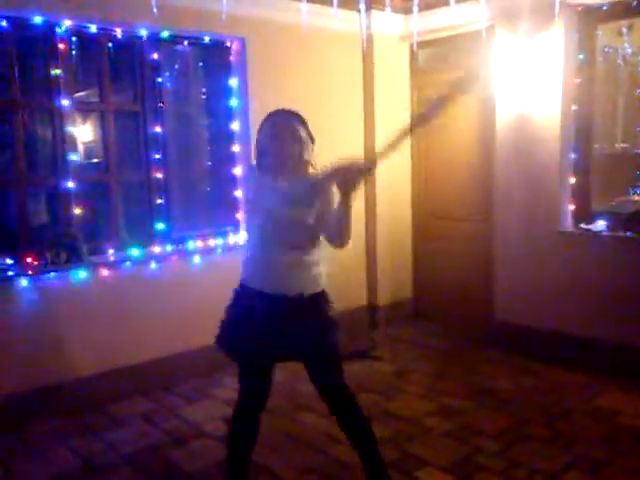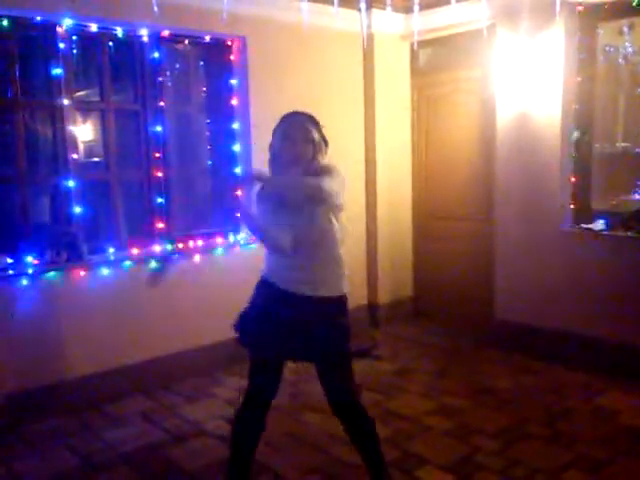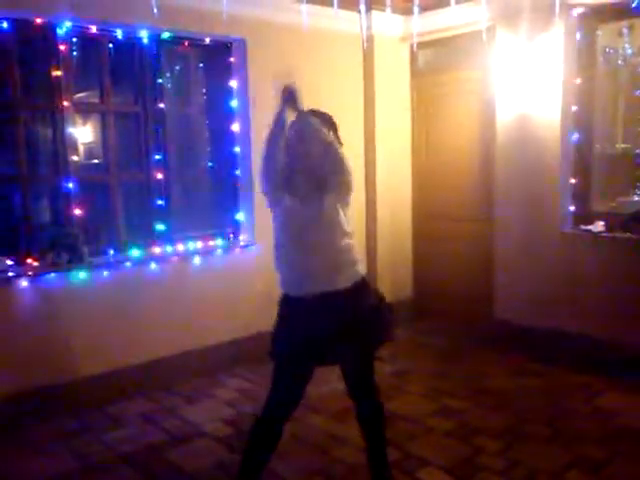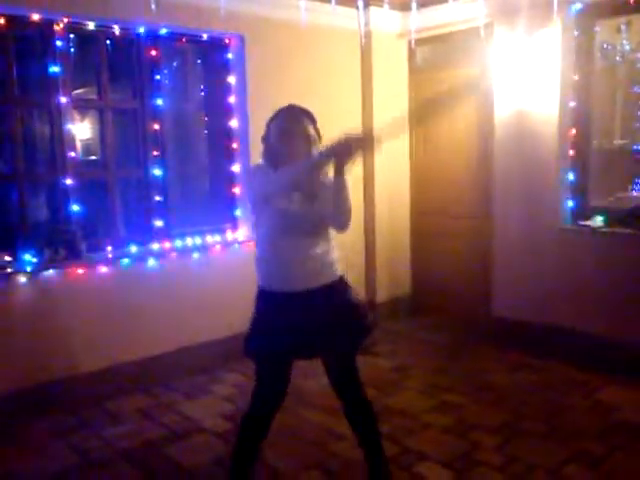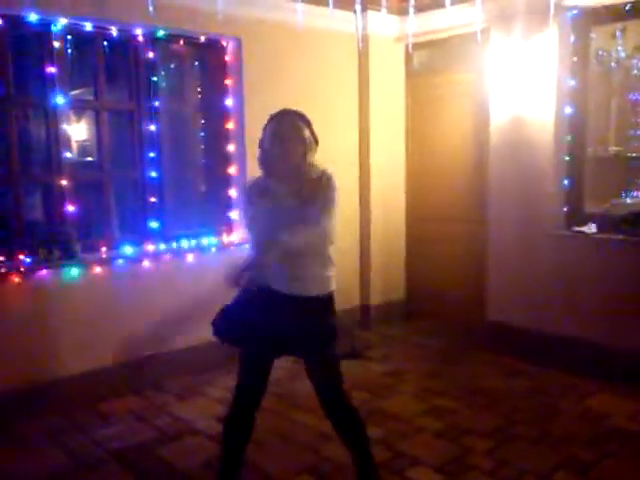
dt=0.3s
person 1, frame 1
left shoulder: (319, 188)
right shoulder: (256, 183)
left elbow: (338, 238)
right elbow: (281, 197)
left wrist: (345, 193)
right wrist: (332, 175)
left hip: (307, 305)
right hip: (258, 304)
left knee: (337, 394)
right knee: (251, 401)
person 1, frame 2
left shoulder: (330, 179)
right shoulder: (267, 195)
left elbow: (318, 191)
right elbow: (278, 245)
left wrist: (269, 177)
right wrist: (247, 215)
left hip: (325, 305)
right hip: (275, 302)
left knee: (344, 400)
right knee: (257, 398)
person 1, frame 3
left shoulder: (335, 186)
right shoulder: (279, 186)
left elbow: (333, 161)
right elbow: (271, 165)
left wrist: (303, 114)
right wrist: (286, 112)
left hip: (349, 299)
right hip: (301, 307)
left knee: (364, 393)
right knee: (282, 402)
person 1, frame 4
left shoulder: (321, 180)
right shoulder: (259, 177)
left elbow: (341, 220)
right elbow: (284, 185)
left wrist: (338, 168)
right wrist: (326, 154)
left hip: (328, 295)
right hip: (279, 301)
left knee: (350, 390)
right knee: (267, 399)
person 1, frame 5
left shoulder: (324, 183)
right shoulder: (257, 191)
left elbow: (316, 233)
right elbow: (261, 238)
left wrist: (270, 253)
left hip: (313, 303)
right hip: (266, 299)
left knee: (332, 396)
right knee: (247, 396)
